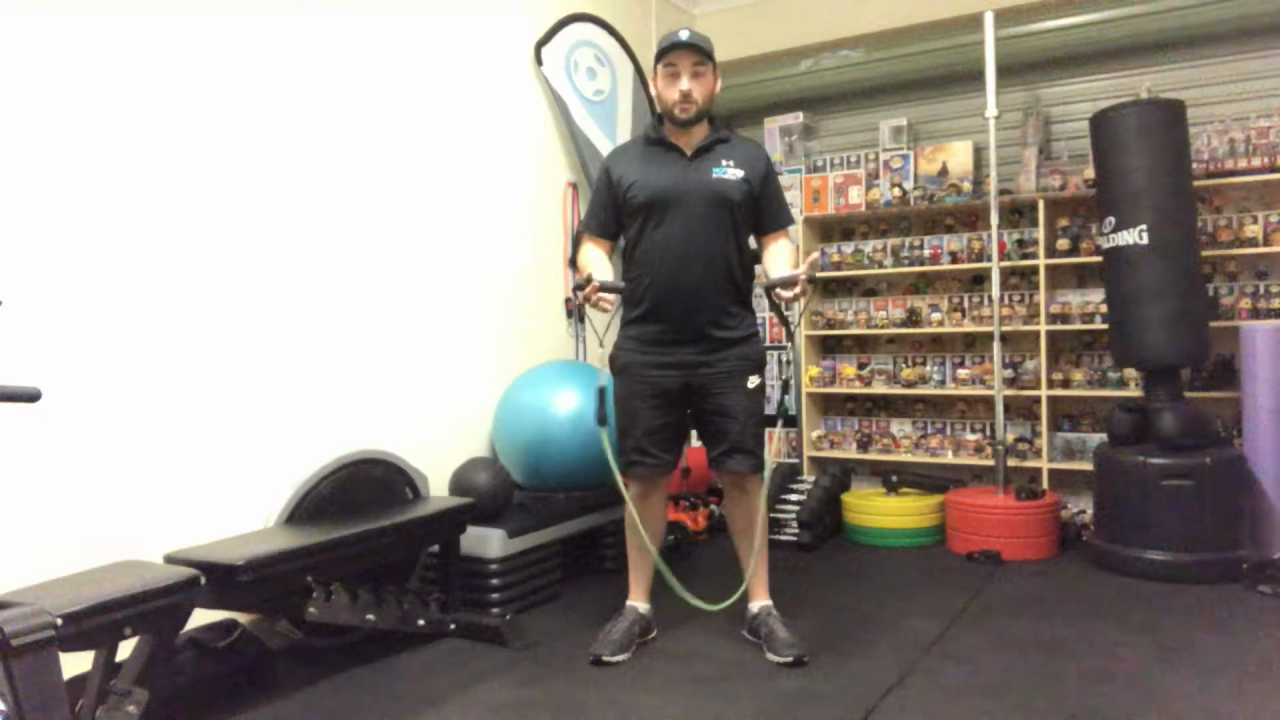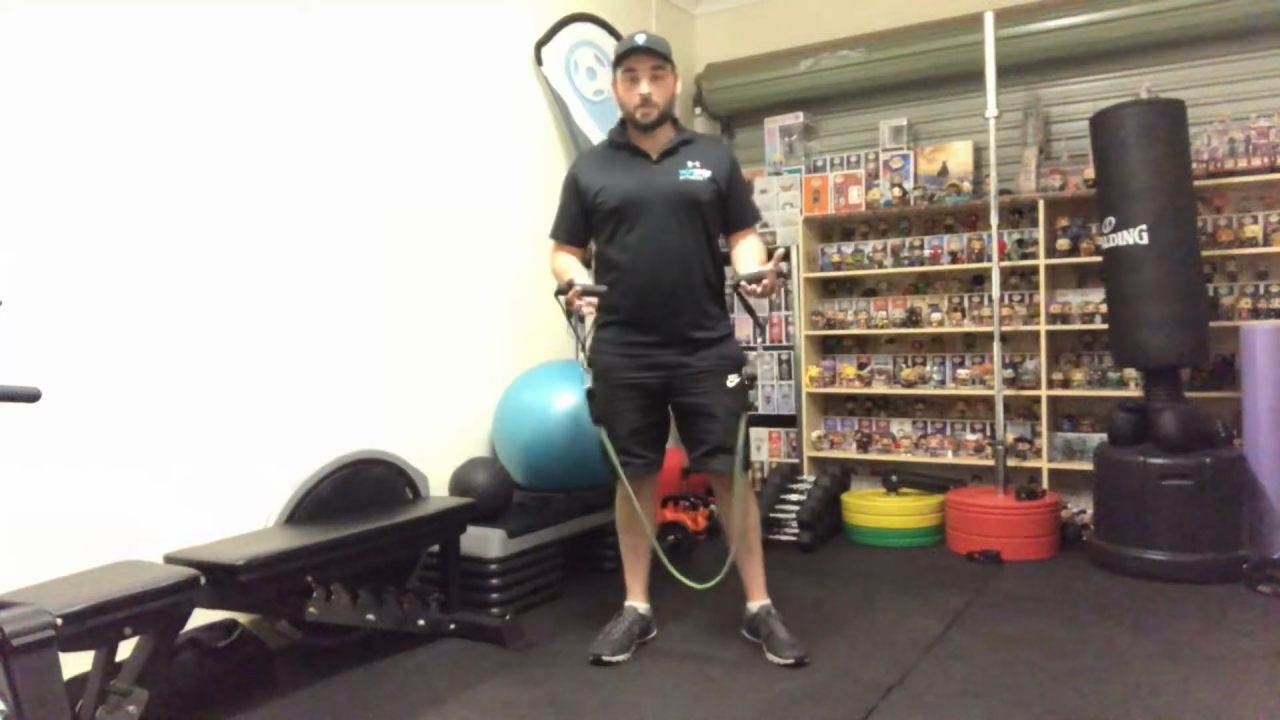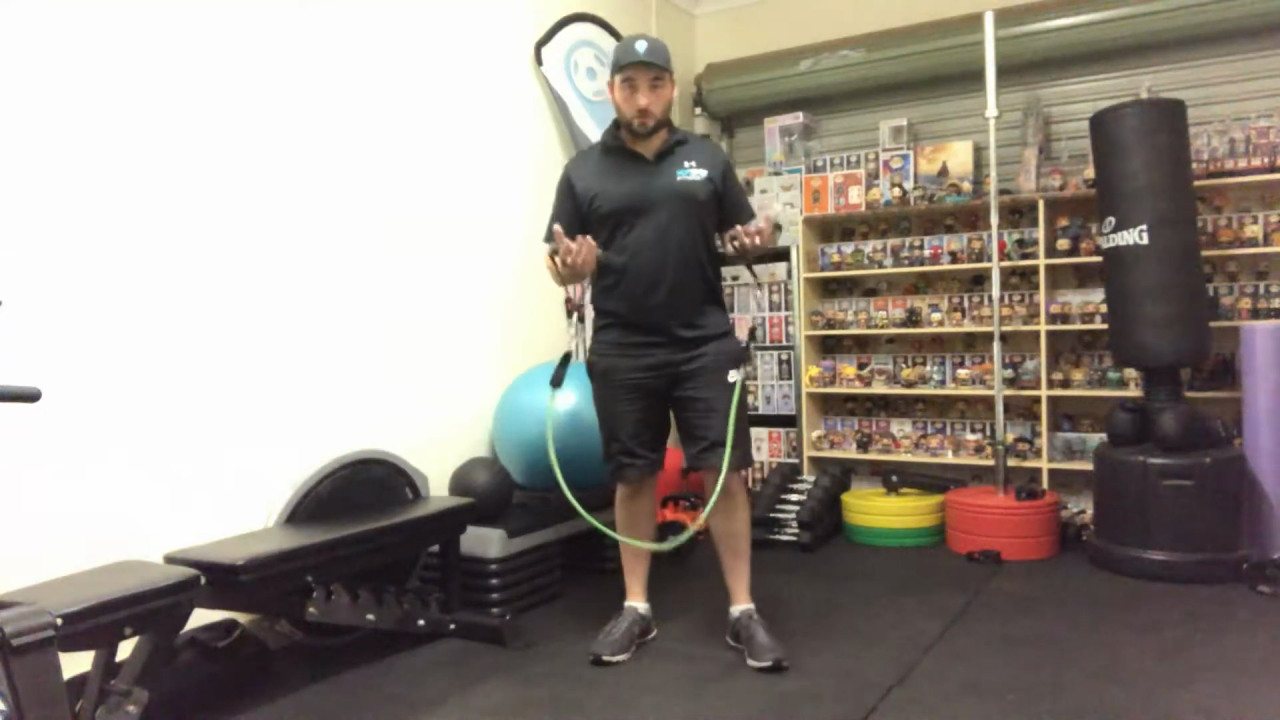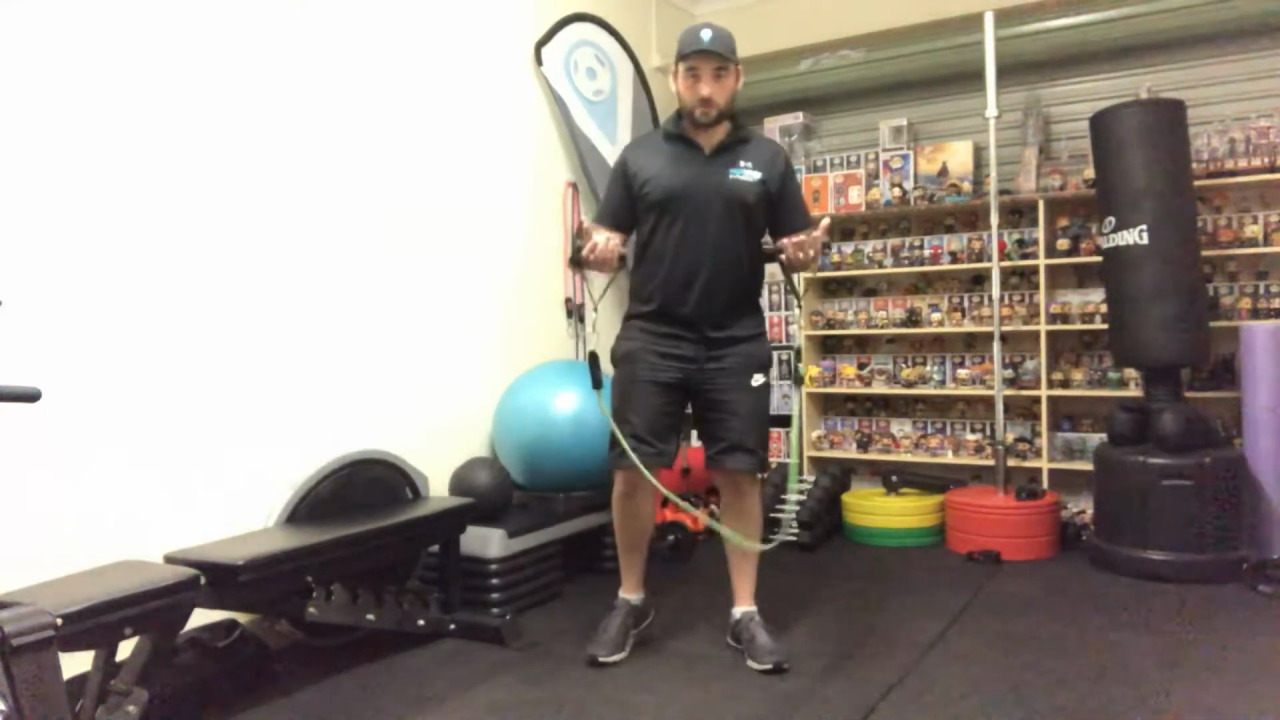
dt=0.5s
person 1, frame 1
left shoulder: (748, 159)
right shoulder: (623, 163)
left elbow: (774, 237)
right elbow: (595, 242)
left wrist: (784, 276)
right wrist: (596, 278)
left hip: (729, 349)
right hip: (645, 350)
left knee: (742, 473)
right knee: (644, 476)
left ankle: (760, 608)
right ankle: (638, 609)
person 1, frame 2
left shoulder: (713, 158)
right shoulder: (590, 168)
left elbow: (742, 235)
right elbow: (565, 251)
left wrist: (754, 270)
right wrist: (575, 283)
left hip: (706, 347)
right hip: (623, 352)
left knee: (728, 472)
right knee: (633, 478)
left ankle: (758, 607)
right ankle: (637, 608)
person 1, frame 3
left shoulder: (708, 158)
right shoulder: (584, 171)
left elbow: (739, 233)
right elbow: (561, 261)
left wrist: (753, 237)
right wrist: (567, 263)
left hip: (706, 343)
right hip: (622, 351)
left knee: (725, 471)
right knee: (633, 477)
left ankle: (742, 611)
right ankle: (636, 609)
person 1, frame 4
left shoulder: (767, 158)
right shoulder: (640, 156)
left elbow: (793, 240)
right elbow: (606, 235)
left wrist: (804, 252)
right wrist: (601, 252)
left hip: (736, 343)
right hip: (651, 337)
left knee: (740, 474)
right knee: (633, 469)
left ankle: (744, 614)
right ankle: (630, 599)
